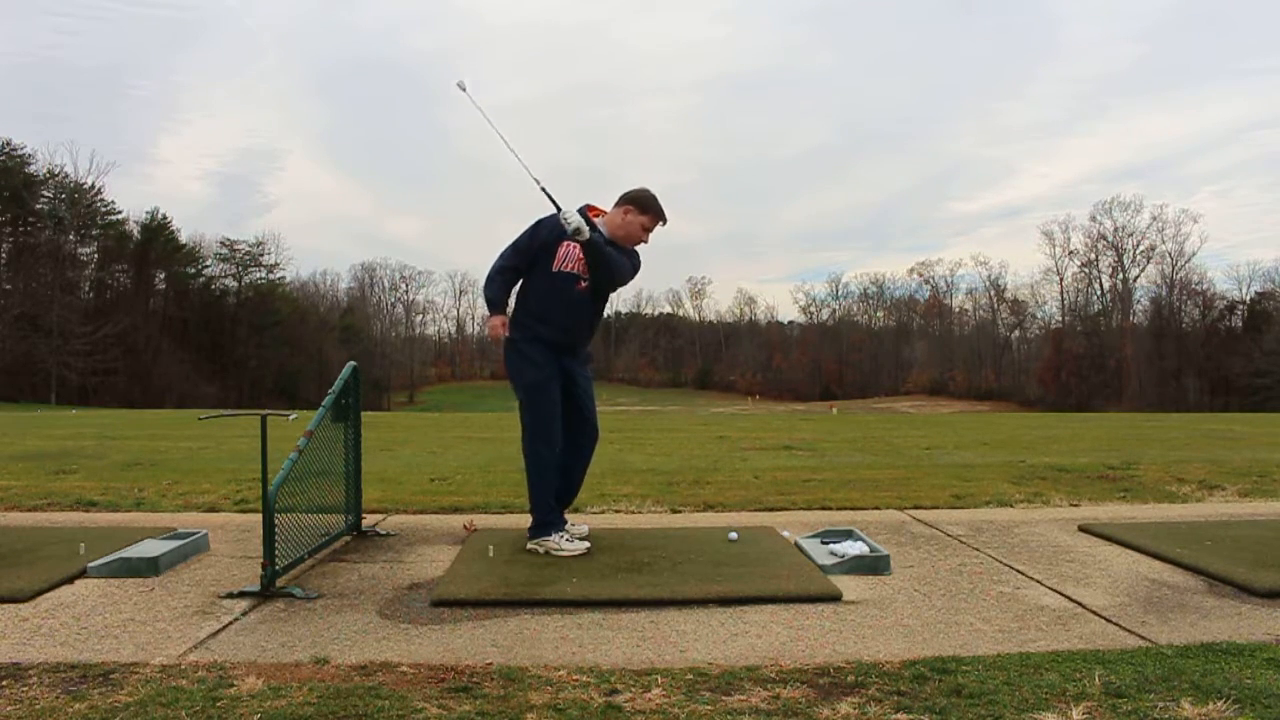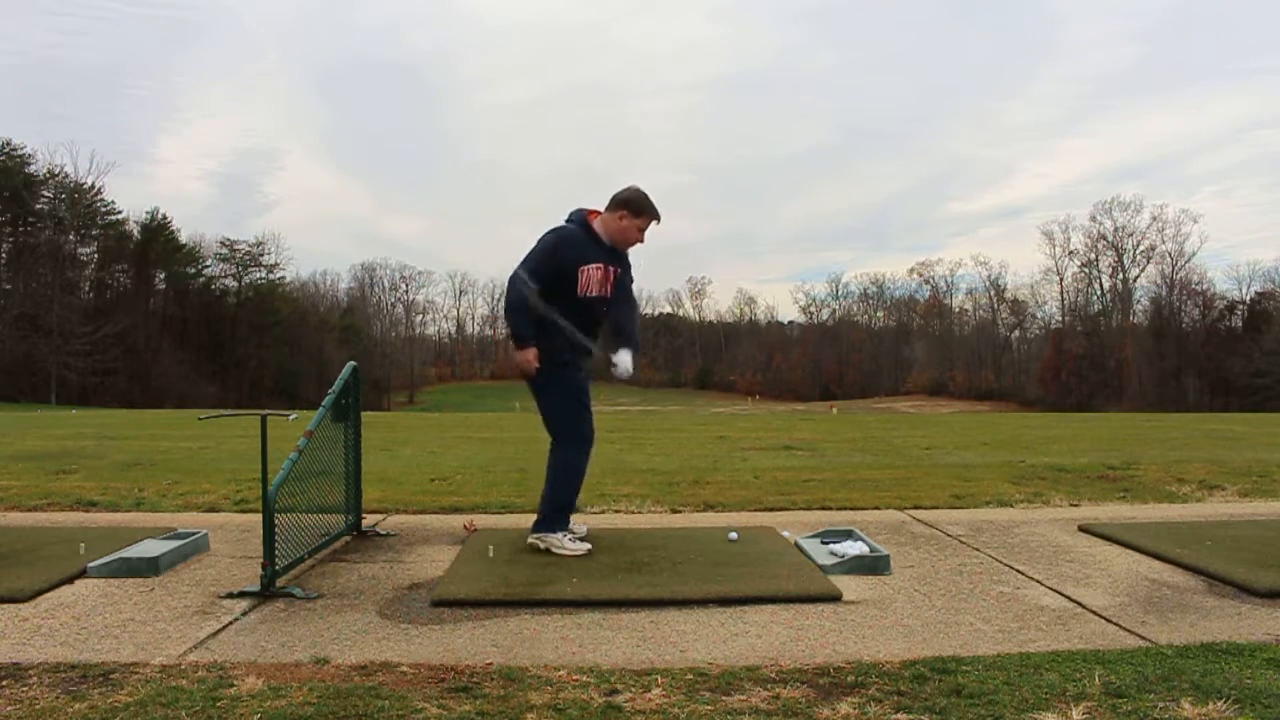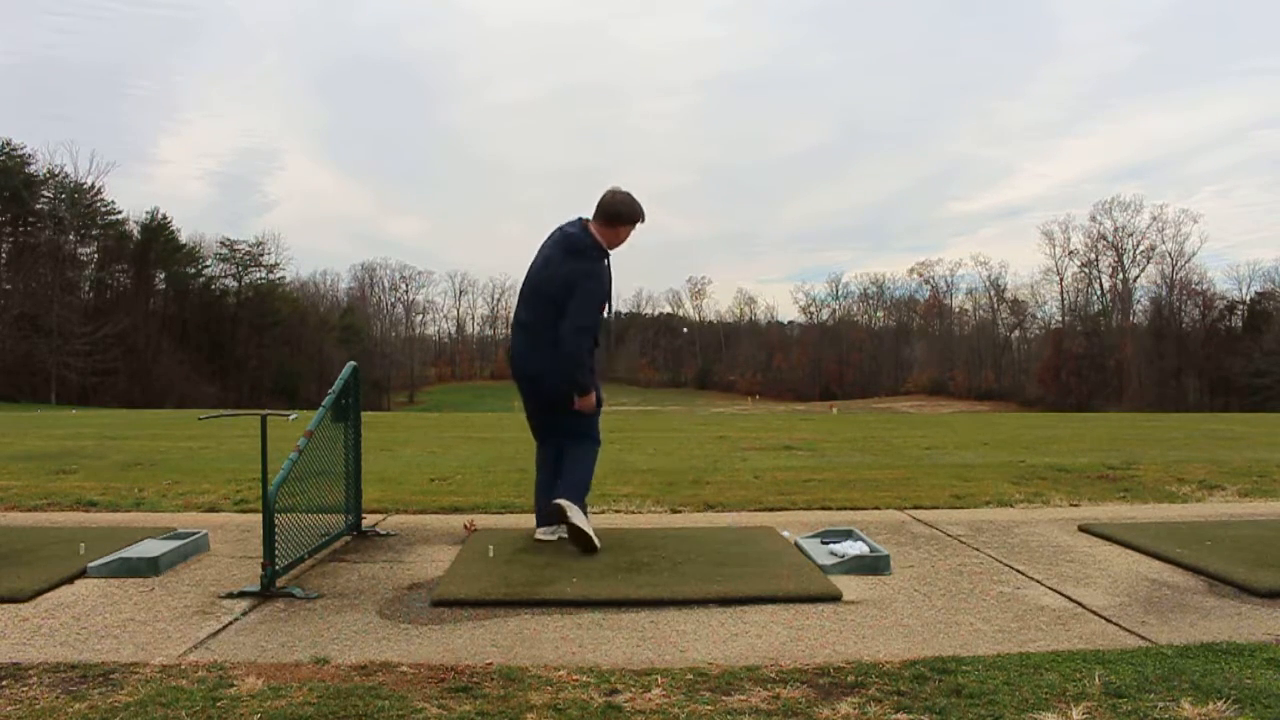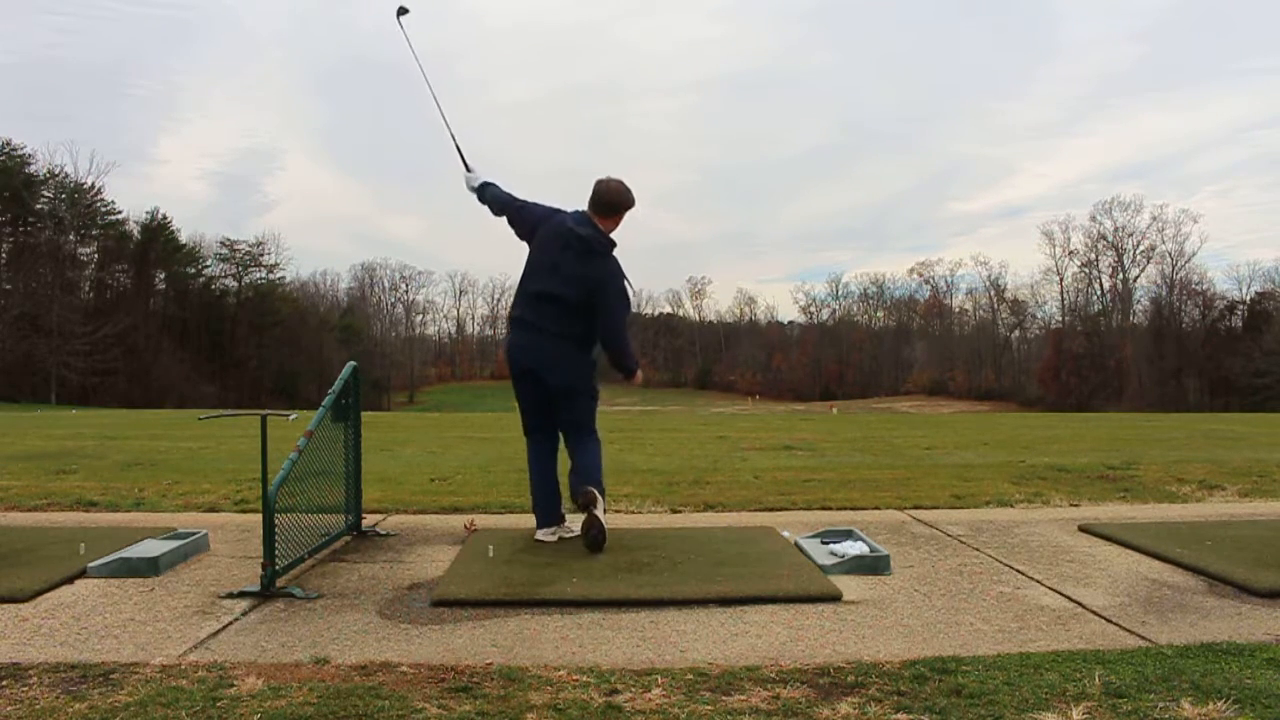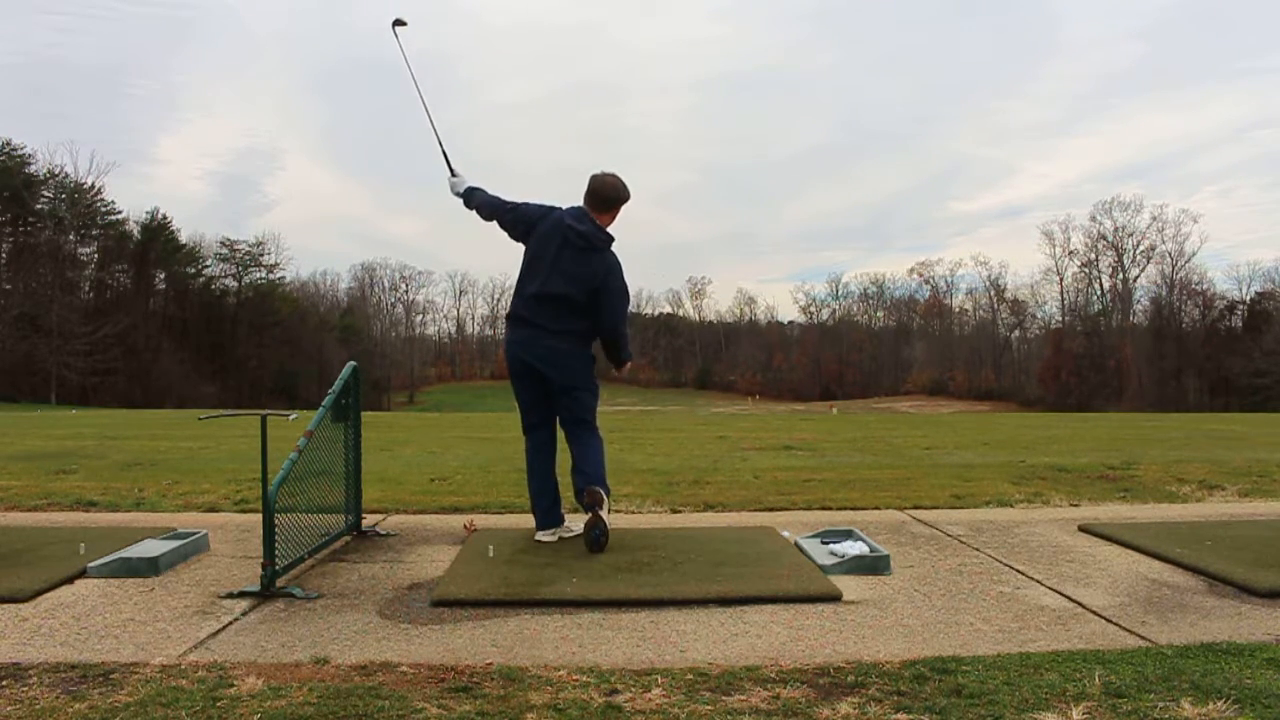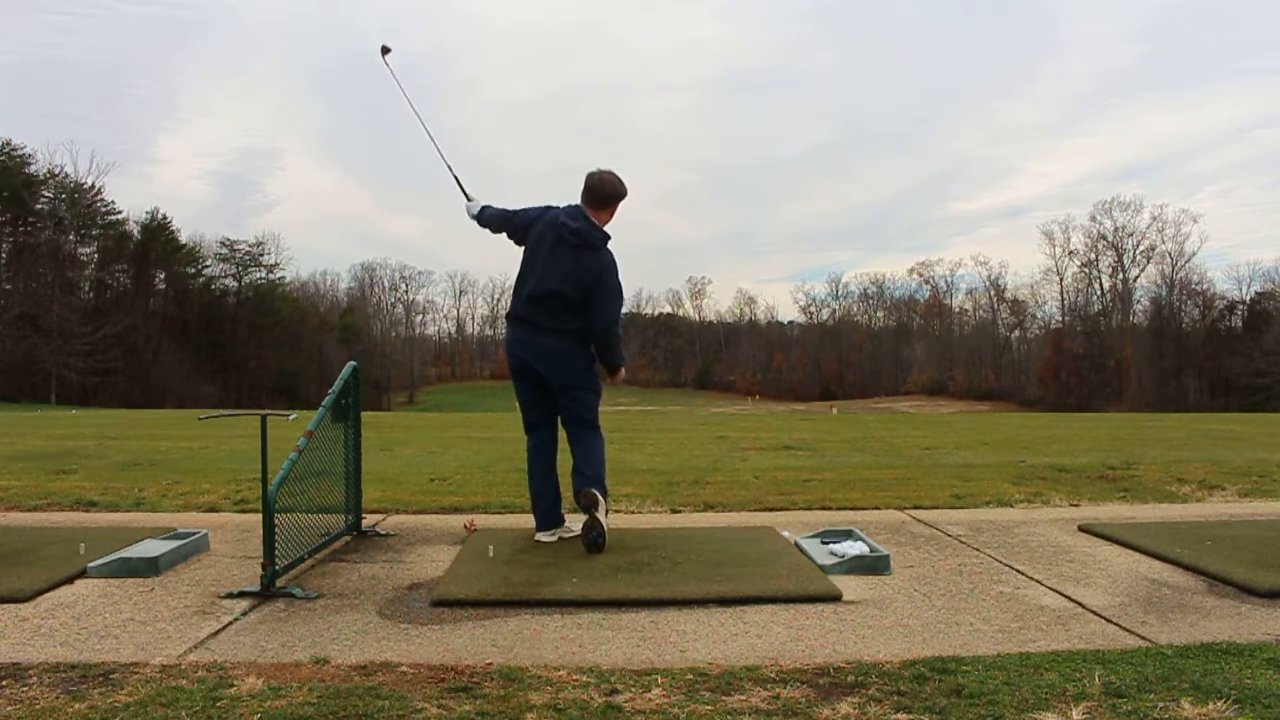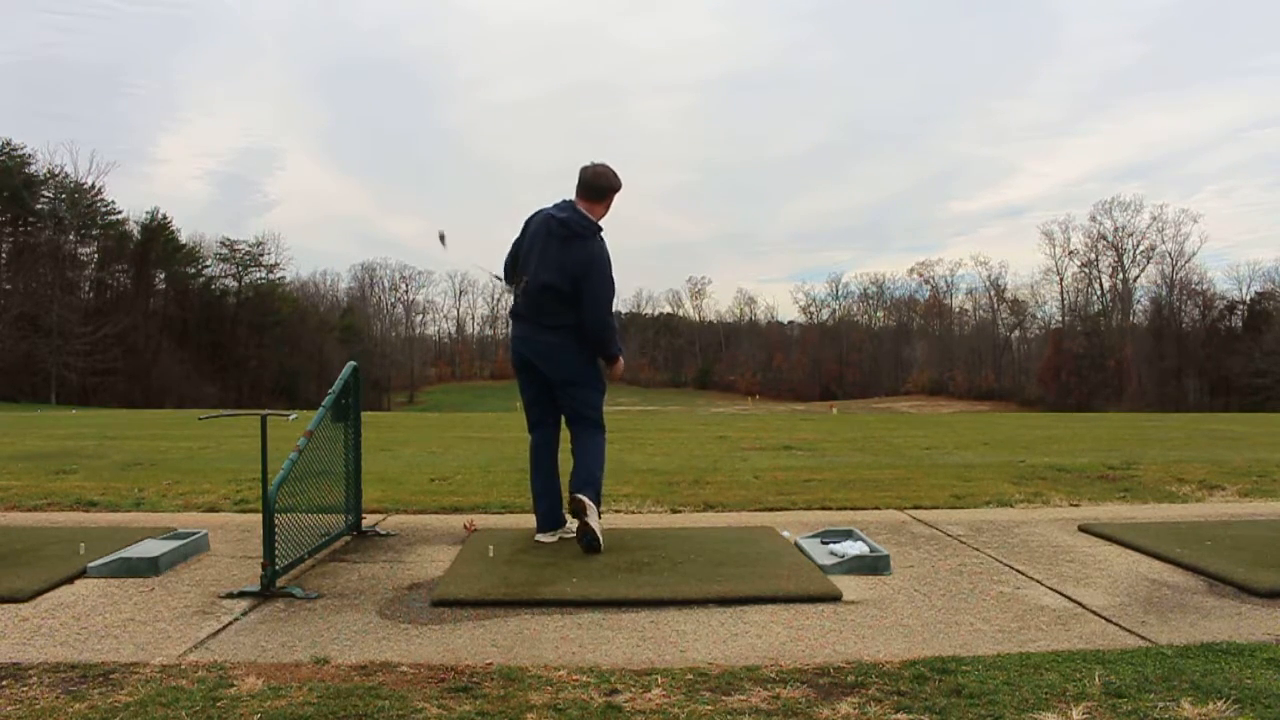
dt=0.3s
person 1, frame 1
left shoulder: (625, 257)
right shoulder: (555, 228)
left elbow: (610, 274)
right elbow: (508, 263)
left wrist: (587, 237)
right wrist: (497, 309)
left hip: (573, 355)
right hip: (531, 348)
left knee: (583, 434)
right knee: (544, 436)
left ankle: (553, 516)
right ankle: (544, 529)
person 1, frame 2
left shoulder: (618, 256)
right shoulder: (566, 240)
left elbow: (624, 305)
right elbow: (520, 286)
left wrist: (626, 348)
right wrist: (522, 341)
left hip: (568, 356)
right hip: (548, 356)
left knee: (569, 435)
right knee: (575, 436)
left ankle: (554, 519)
right ankle: (549, 528)
person 1, frame 3
left shoulder: (569, 238)
right shoulder: (591, 271)
right elbow: (577, 333)
right wrist: (584, 386)
left hip: (525, 354)
right hip: (554, 361)
left knee: (549, 437)
right knee: (582, 437)
left ankle: (548, 518)
right ankle: (569, 501)
person 1, frame 4
left shoulder: (549, 223)
right shoulder: (606, 268)
left elbow: (508, 205)
right elbow: (612, 330)
left wrist: (480, 185)
right wrist: (631, 370)
left hip: (522, 345)
right hip: (566, 356)
left knee: (540, 434)
right knee: (582, 432)
left ankle: (548, 520)
right ankle: (590, 491)
person 1, frame 5
left shoulder: (545, 221)
right shoulder: (605, 263)
left elbow: (498, 208)
right elbow: (612, 324)
left wrist: (466, 190)
right wrist: (621, 360)
left hip: (521, 344)
right hip: (566, 354)
left knee: (538, 433)
right knee: (583, 430)
left ankle: (547, 521)
right ankle: (594, 491)
person 1, frame 6
left shoulder: (544, 221)
right shoulder: (600, 259)
left elbow: (504, 220)
right elbow: (604, 324)
left wrist: (479, 211)
right wrist: (615, 365)
left hip: (521, 343)
right hip: (565, 352)
left knee: (539, 432)
right knee: (584, 429)
left ankle: (548, 521)
right ankle: (593, 492)
person 1, frame 7
left shoulder: (539, 221)
right shoulder: (592, 249)
left elbow: (514, 263)
right elbow: (597, 316)
left wrist: (513, 279)
right wrist: (613, 356)
left hip: (525, 341)
right hip: (567, 348)
left knee: (542, 432)
right knee: (587, 428)
left ankle: (549, 521)
right ankle: (586, 495)
